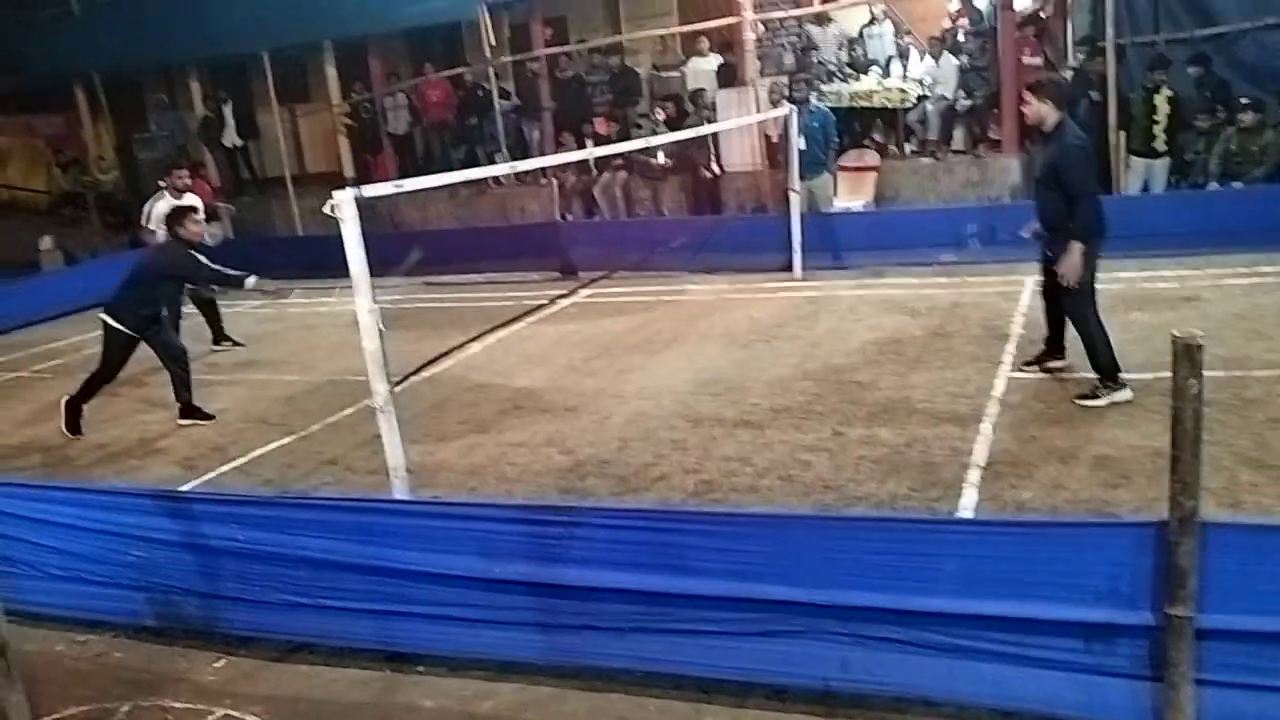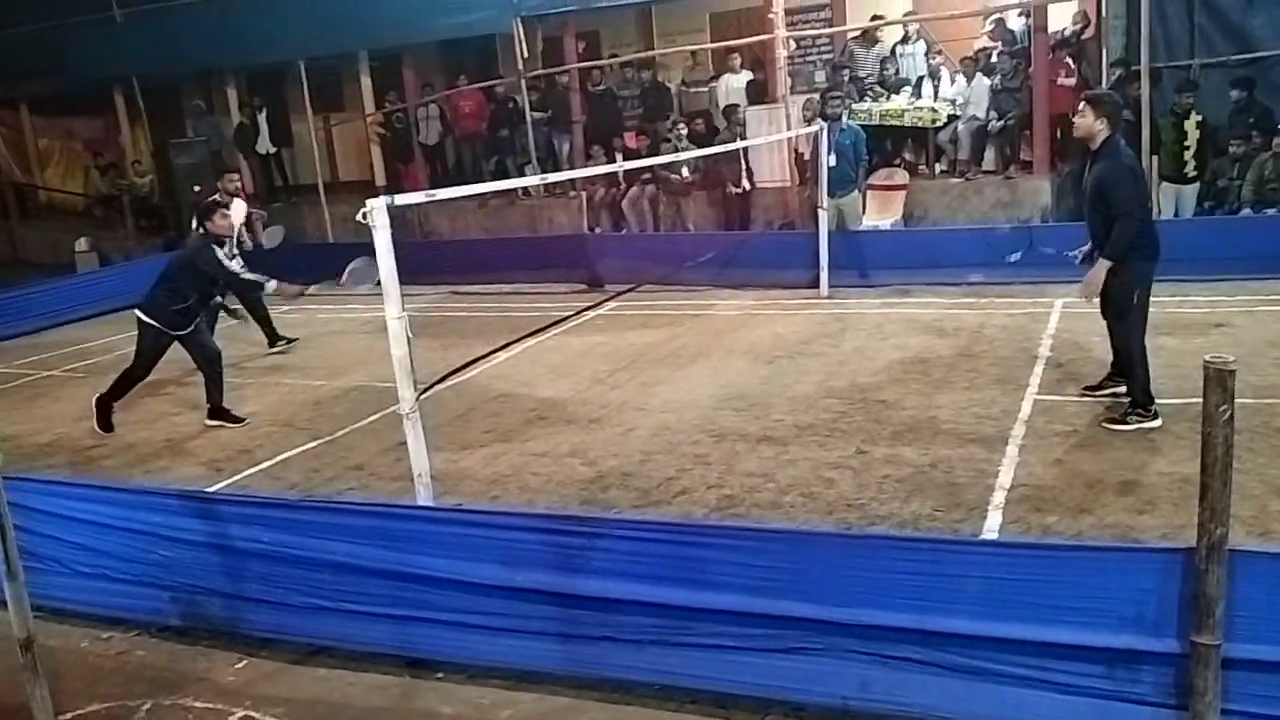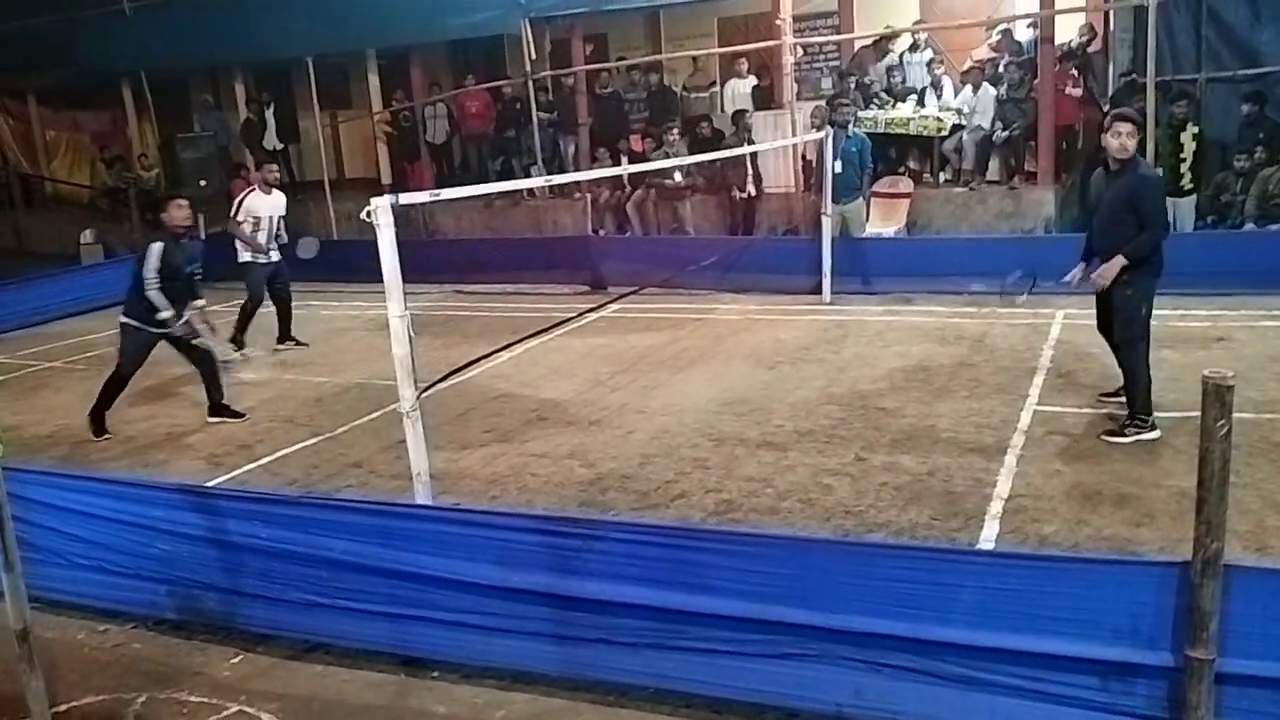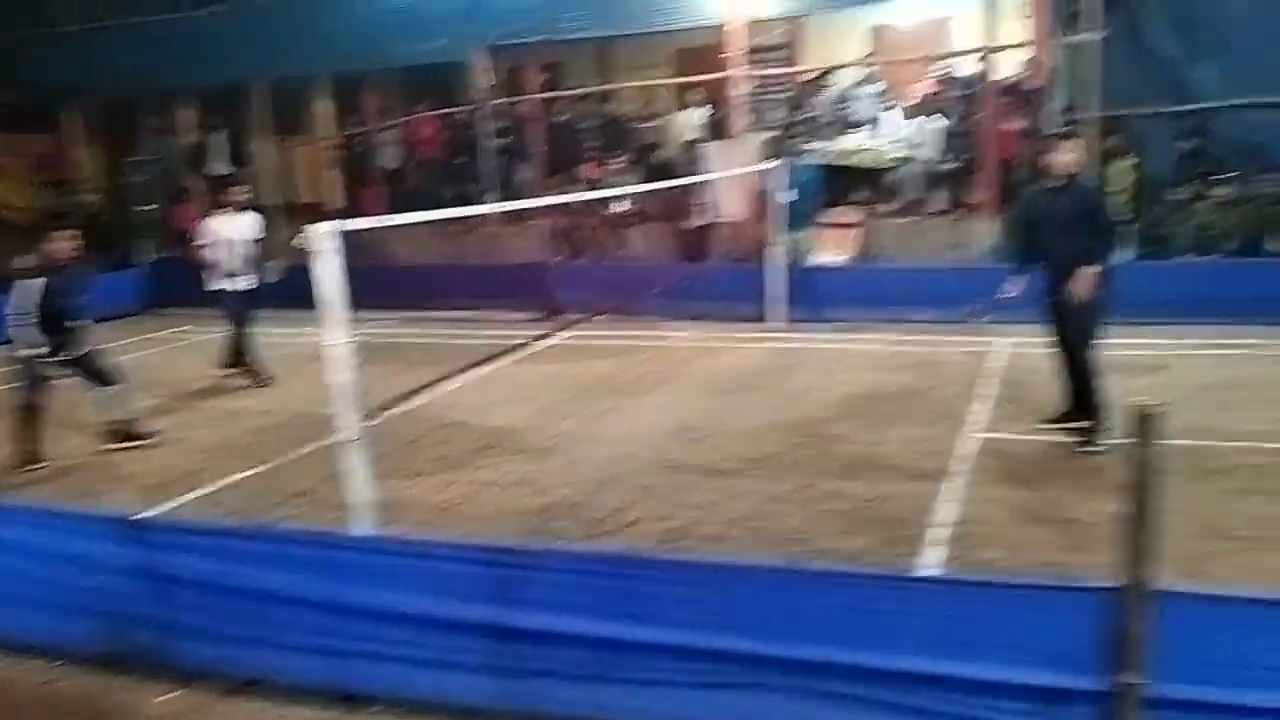
dt=0.3s
person 1, frame 1
left shoulder: (1069, 146)
right shoulder: (1052, 140)
left elbow: (1086, 199)
left wrist: (1075, 248)
right wrist: (1043, 223)
left hip: (1076, 240)
right hip: (1057, 237)
left knee: (1078, 305)
right knee: (1054, 295)
left ankle: (1111, 381)
right ankle: (1054, 352)
person 1, frame 2
left shoulder: (1117, 164)
right shoulder: (1101, 157)
left elbow: (1130, 219)
left wrist: (1102, 264)
right wrist: (1095, 247)
left hip: (1131, 258)
right hip: (1117, 255)
left knee: (1126, 327)
right knee: (1114, 318)
left ankle: (1144, 408)
right ankle: (1119, 376)
person 1, frame 3
left shoulder: (1146, 179)
right shoulder: (1099, 177)
left elbow: (1158, 230)
left wrist: (1118, 262)
right wrist: (1084, 264)
left hip: (1136, 273)
right hip: (1108, 271)
left knee: (1131, 340)
right knee: (1108, 327)
left ankle: (1140, 419)
right ankle: (1133, 385)
person 1, frame 4
left shoulder: (1088, 193)
right shoulder: (1032, 198)
left elbow: (1106, 235)
right elbow: (1026, 241)
left wrist: (1091, 269)
right wrist: (1019, 275)
left hip: (1084, 285)
right hip: (1057, 285)
left knee: (1079, 348)
right knee: (1069, 349)
left ankle: (1092, 421)
right ankle: (1079, 410)
person 2, frame 1
left shoulder: (175, 251)
right shoulder: (181, 257)
right elbow: (216, 275)
right wrist: (259, 284)
left hip: (149, 317)
right hip: (123, 319)
left knee: (177, 356)
right knee: (107, 371)
left ankle: (186, 409)
right ankle: (74, 405)
person 2, frame 2
left shoulder: (212, 247)
right shoulder: (206, 250)
right elbow: (236, 277)
left wrist: (222, 304)
right wrist: (278, 287)
left hip: (186, 316)
right hip: (158, 316)
left knee: (211, 357)
right knee: (141, 369)
left ankle: (216, 410)
right ankle: (105, 402)
person 2, frame 3
left shoulder: (185, 244)
right shoulder: (158, 245)
left elbow: (191, 281)
right elbow: (150, 286)
left wrist: (199, 310)
right wrist: (170, 318)
left hip: (177, 318)
right hip: (141, 321)
left knee: (205, 358)
right knee: (125, 371)
left ankle: (216, 407)
right ankle: (96, 416)
person 2, frame 4
left shoulder: (73, 271)
right shoulder: (36, 278)
right elbow: (19, 320)
right wrist: (36, 354)
left hip: (73, 345)
right hip: (41, 350)
left knee: (109, 379)
right knee: (32, 400)
left ankle: (120, 432)
right ankle: (28, 453)
person 3, frame 1
left shoulder: (195, 200)
right shoulder: (155, 205)
right elbow: (145, 235)
left knee: (208, 298)
right knee: (173, 309)
left ankle: (220, 338)
person 3, frame 2
left shoulder: (241, 205)
left wrist: (245, 239)
left hip: (235, 265)
left knee: (255, 302)
right knee: (211, 312)
left ankle: (274, 339)
person 3, frame 3
left shoulder: (281, 197)
right shoulder: (247, 198)
right elbow: (233, 226)
left wrist: (282, 234)
right wrist: (252, 242)
left hip: (274, 257)
right hip: (252, 258)
left knee: (284, 297)
right knee: (256, 297)
left ankle: (285, 337)
right ankle: (237, 337)
person 3, frame 4
left shoulder: (255, 219)
right shoulder: (213, 222)
right elbow: (198, 251)
left wrist: (253, 260)
right wrist: (218, 268)
left hip: (245, 282)
right hip: (223, 284)
left knee: (240, 324)
right knee: (239, 324)
left ankle: (231, 363)
right ankle: (252, 369)
